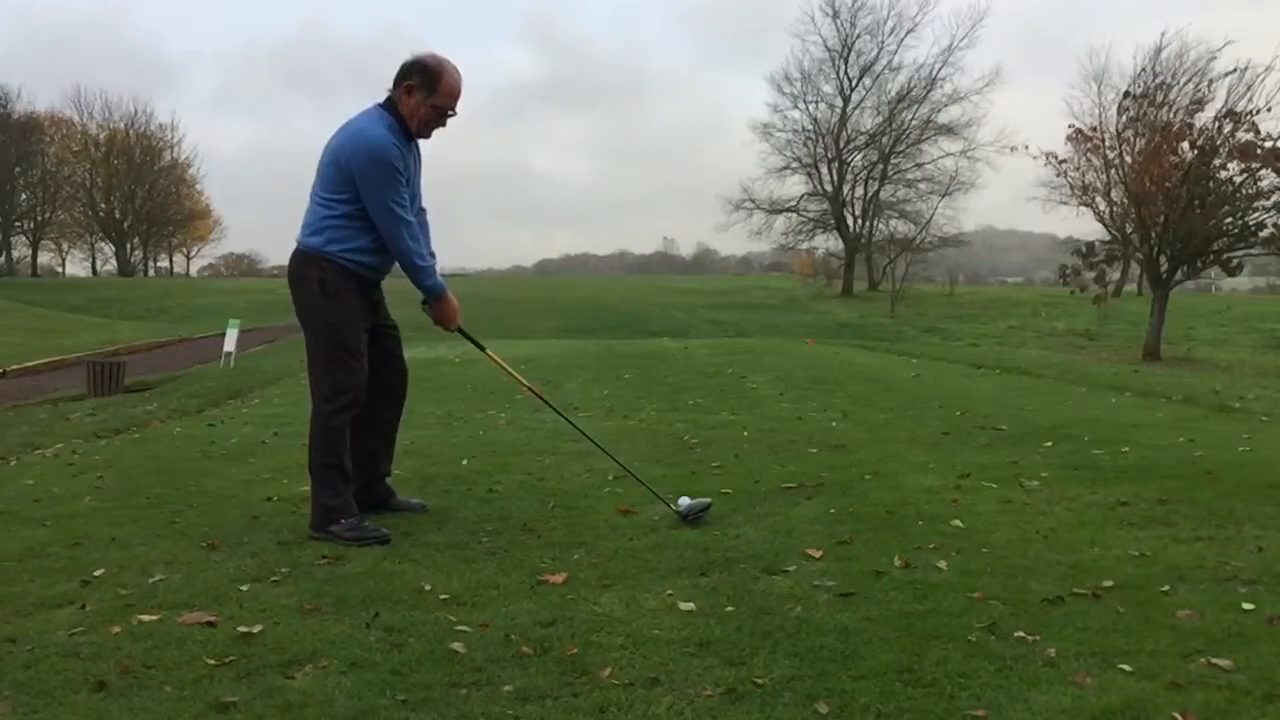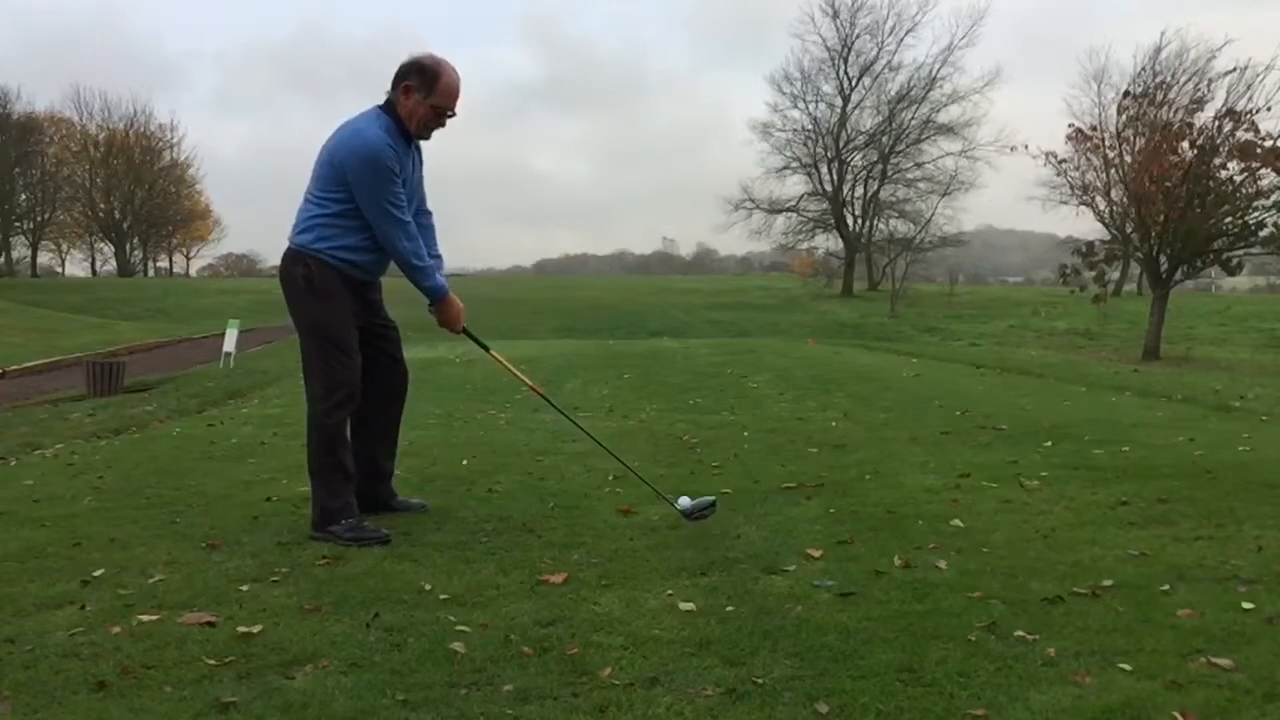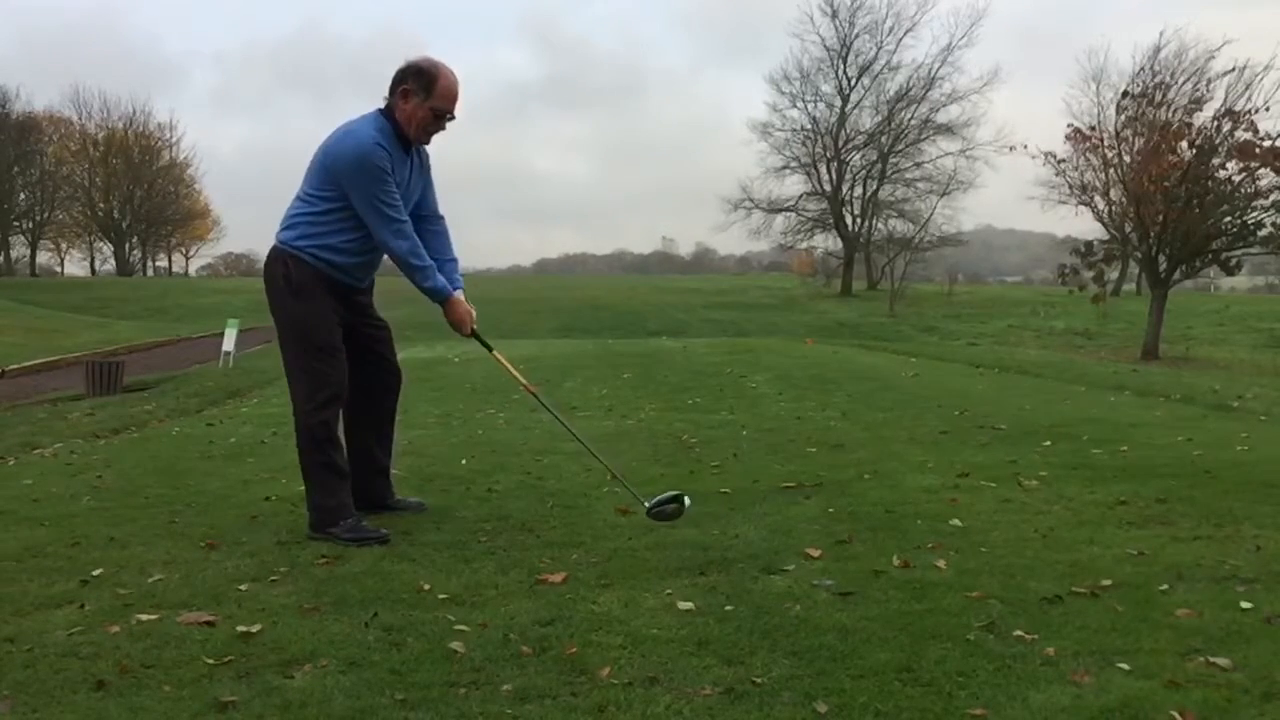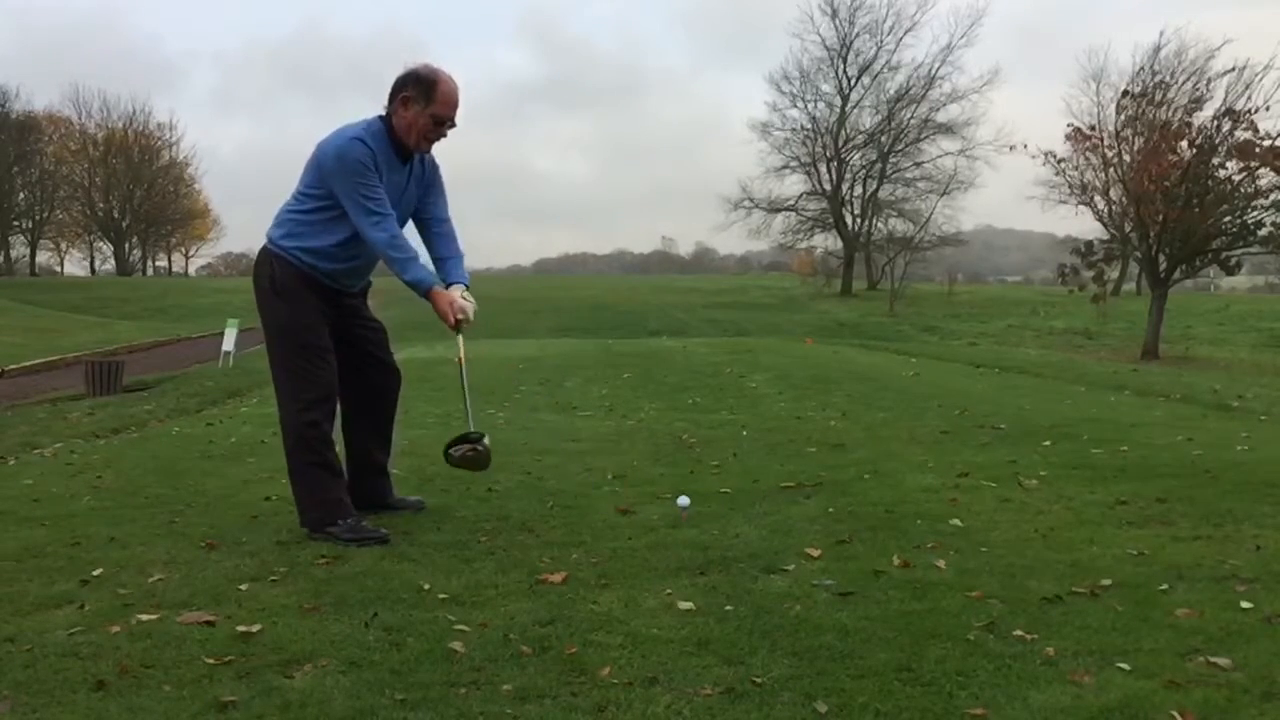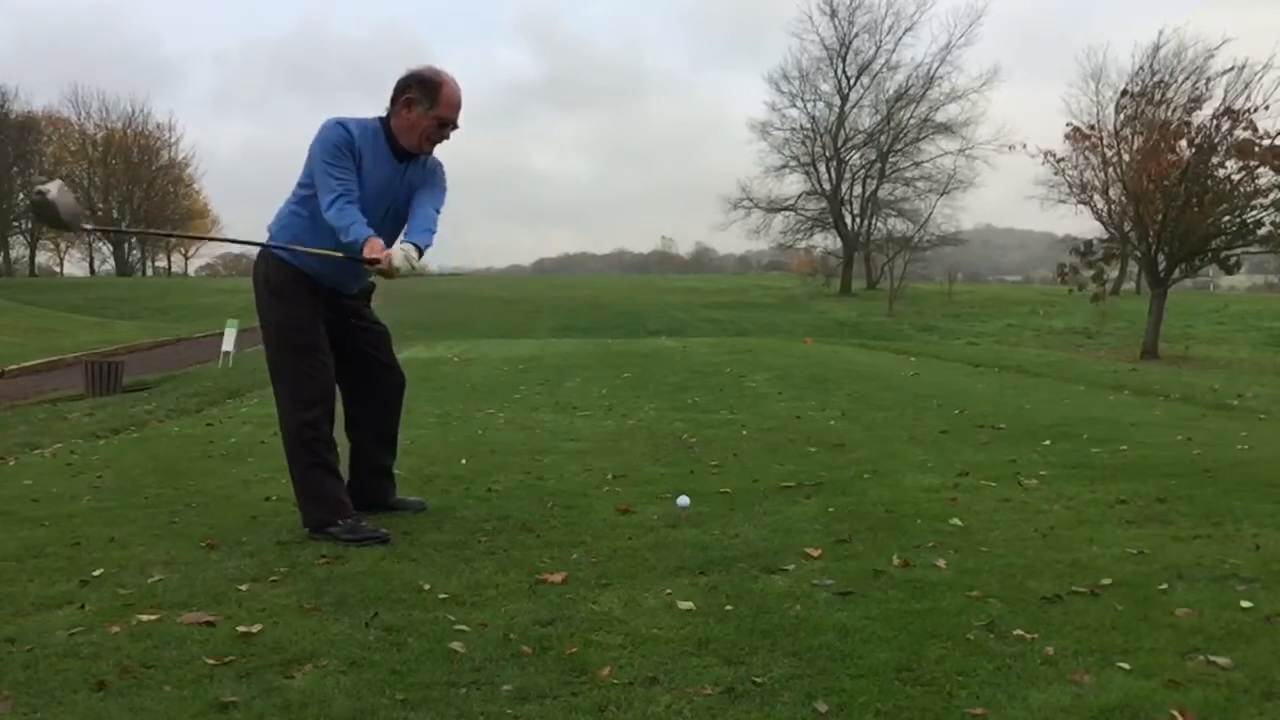
dt=1s
person 1, frame 1
left shoulder: (402, 139)
right shoulder: (373, 141)
left elbow: (413, 217)
right elbow: (396, 230)
left wrist: (434, 284)
right wrist: (436, 292)
left hip: (360, 279)
right hip: (327, 276)
left knee: (387, 381)
right knee: (342, 391)
left ankle: (370, 488)
right ankle: (332, 512)
person 1, frame 2
left shoulder: (406, 143)
right shoulder: (369, 144)
left elbow: (418, 218)
right elbow: (396, 234)
left wrist: (441, 283)
right wrist: (439, 294)
left hip: (356, 279)
right hip: (318, 275)
left knee: (387, 378)
right knee: (337, 390)
left ankle: (373, 490)
right ankle: (333, 513)
person 1, frame 3
left shoulder: (414, 153)
right shoulder: (362, 147)
left elbow: (429, 223)
right elbow: (394, 234)
left wrist: (456, 288)
right wrist: (444, 298)
left hip: (348, 282)
right hip: (302, 276)
left knee: (379, 379)
right knee: (324, 393)
left ankle: (371, 491)
right ankle: (331, 514)
person 1, frame 4
left shoulder: (424, 167)
right shoulder: (351, 147)
left elbow: (438, 228)
right elbow: (379, 230)
left wrist: (457, 284)
right wrist: (431, 290)
left hip: (344, 286)
right hip: (291, 277)
left knee: (378, 380)
right knee: (312, 394)
left ankle: (370, 491)
right ankle: (326, 513)
person 1, frame 5
left shoulder: (430, 172)
right shoulder: (341, 135)
left elbow: (425, 218)
right elbow: (338, 205)
left wrist: (408, 249)
right wrist: (369, 242)
left hip: (348, 288)
right hip: (290, 277)
left knee: (382, 382)
right knee: (310, 396)
left ankle: (371, 490)
right ankle: (326, 512)
